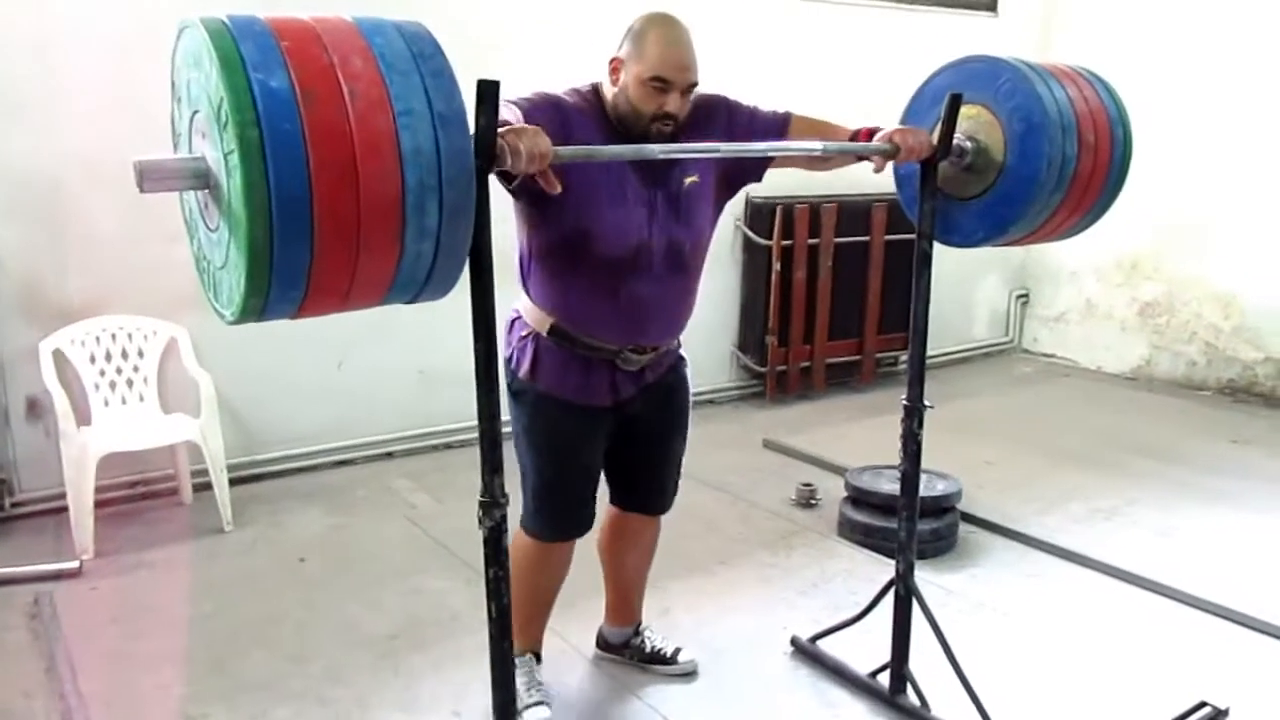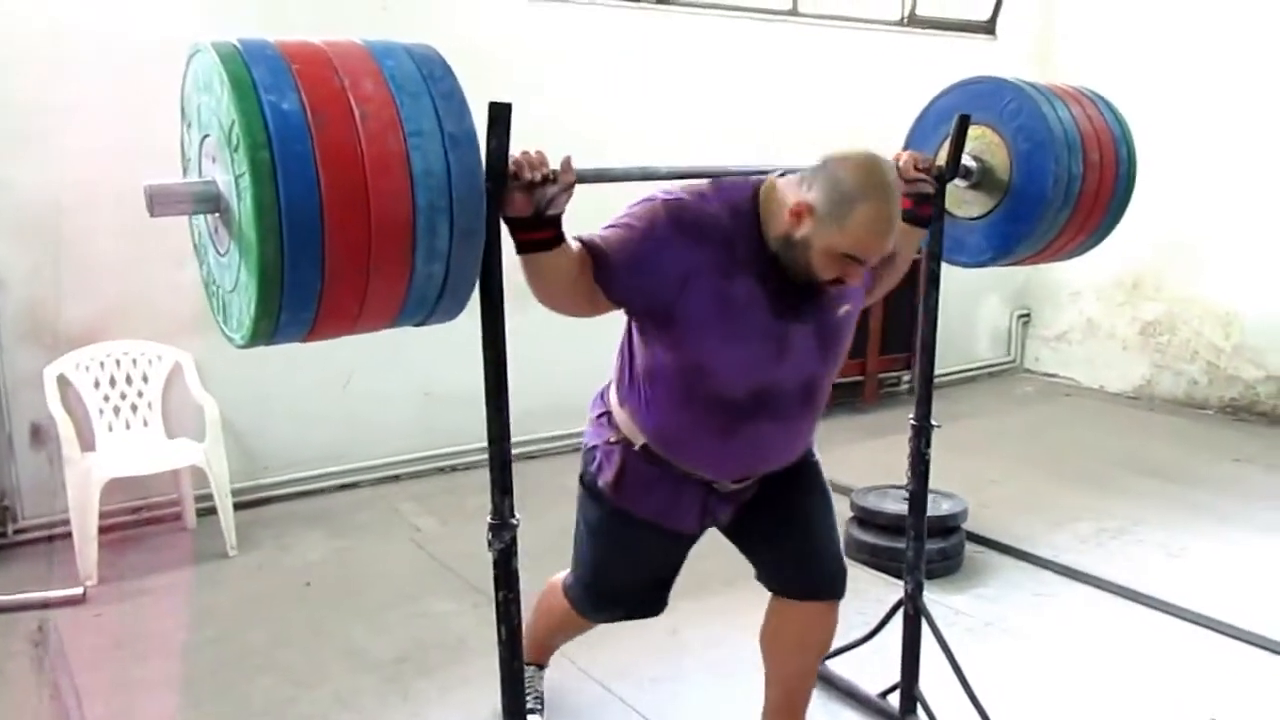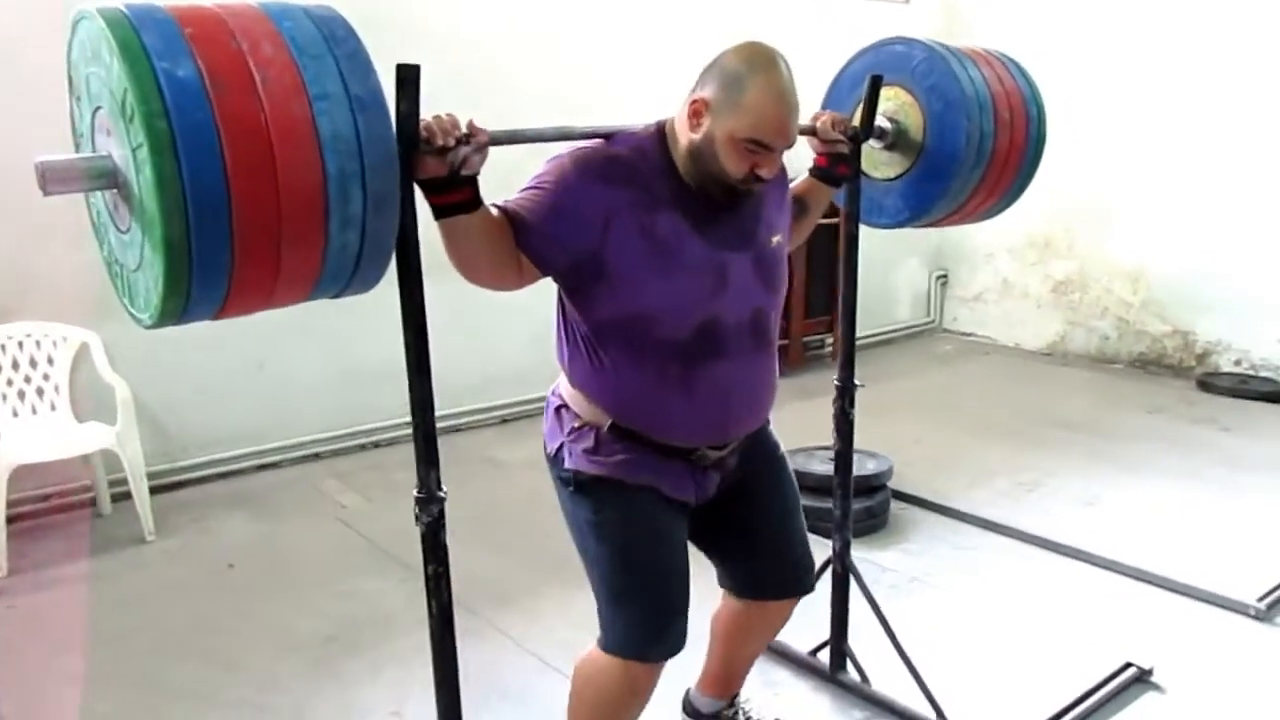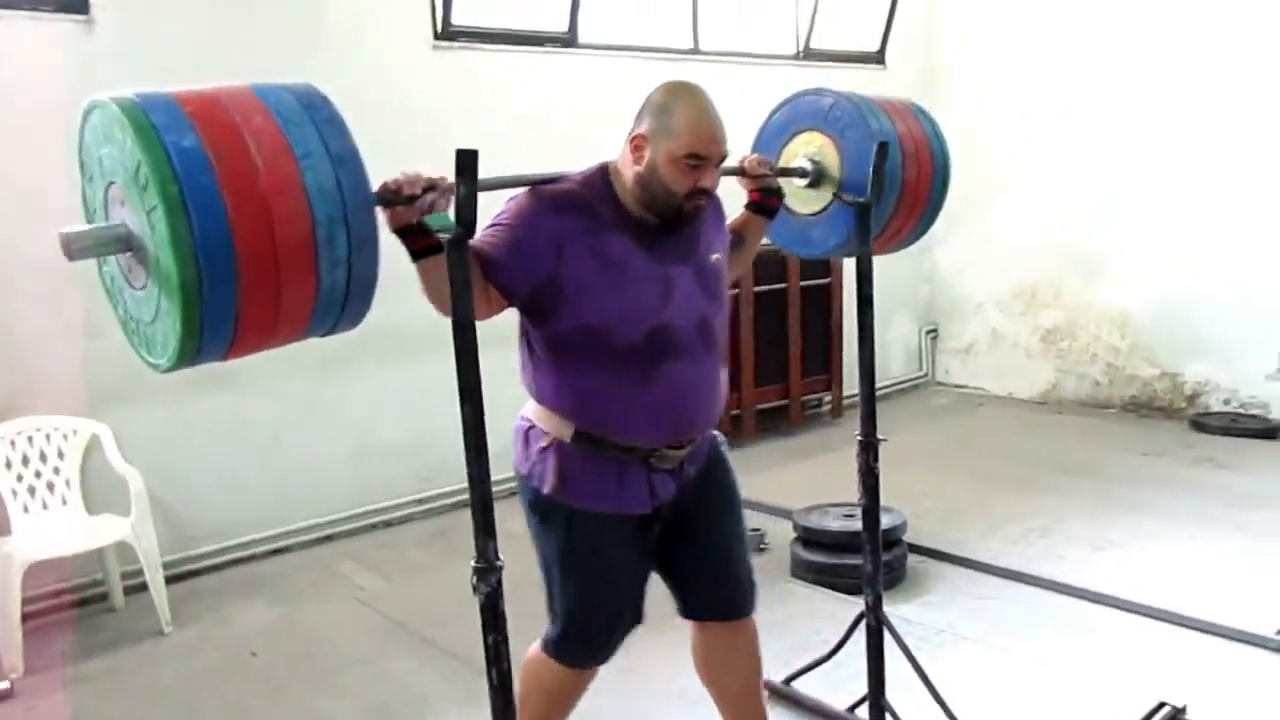
dt=1s
person 1, frame 1
left shoulder: (715, 127)
right shoulder: (559, 122)
left elbow: (802, 137)
right elbow: (498, 130)
left wrist: (873, 139)
right wrist: (508, 140)
left hip: (655, 364)
right hip: (561, 365)
left knee: (642, 504)
right knee: (554, 521)
left ankle: (622, 631)
person 1, frame 2
left shoulder: (844, 251)
right shoulder: (681, 230)
right elbow: (574, 289)
left wrist: (915, 209)
right wrist: (533, 224)
right hip: (648, 464)
left knee: (816, 586)
right knee: (598, 597)
right ankle: (527, 664)
person 1, frame 3
left shoulder: (760, 181)
right shoulder: (598, 182)
right elbow: (502, 263)
left wrist: (831, 170)
right wrist: (453, 192)
left hip: (737, 445)
right hip: (616, 457)
left knee: (776, 583)
right knee: (643, 640)
person 1, frame 4
left shoulder: (700, 213)
right shoulder: (555, 218)
right elbow: (474, 294)
left wrist: (761, 207)
right wrist: (423, 236)
left hip: (692, 462)
right hip: (585, 476)
left knee: (726, 610)
right knee: (584, 640)
